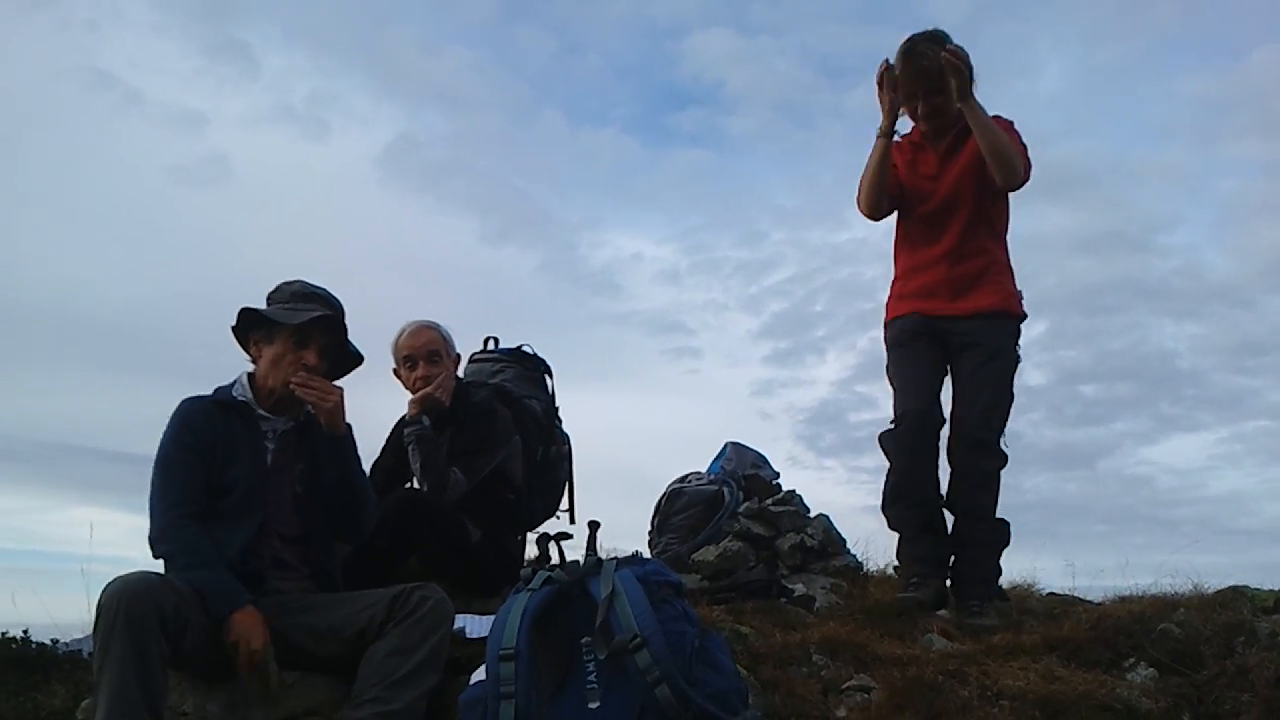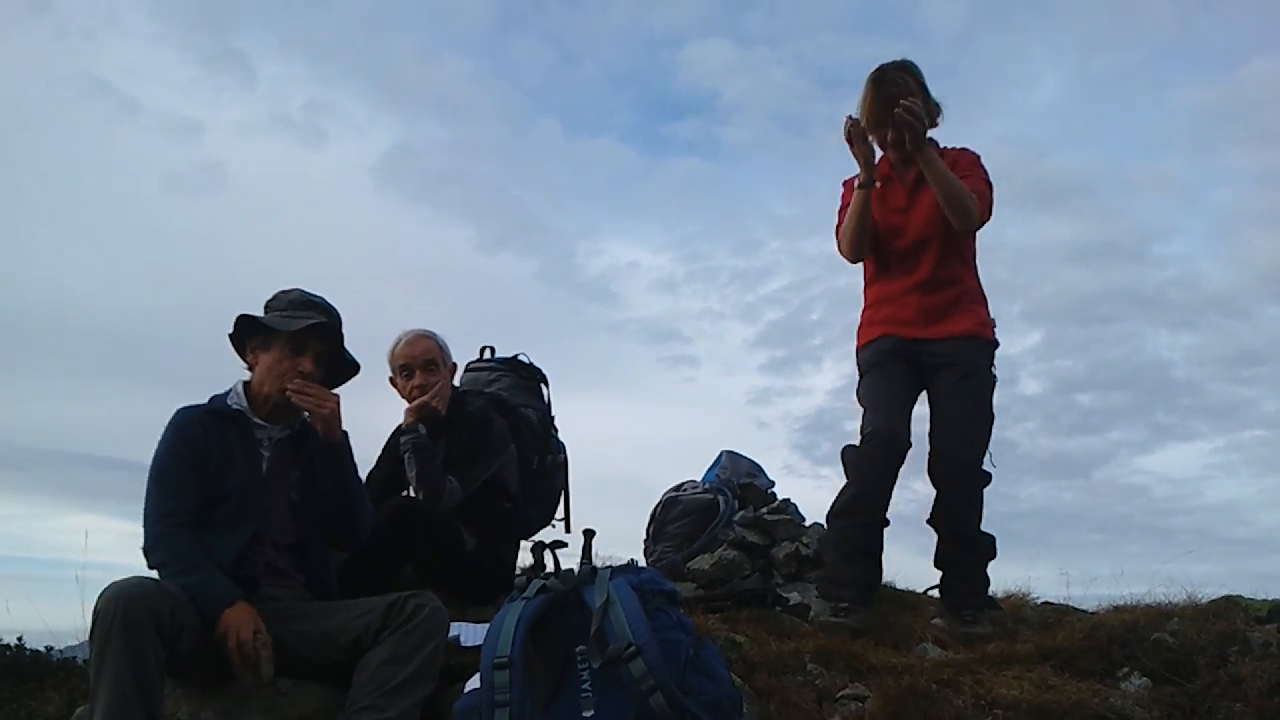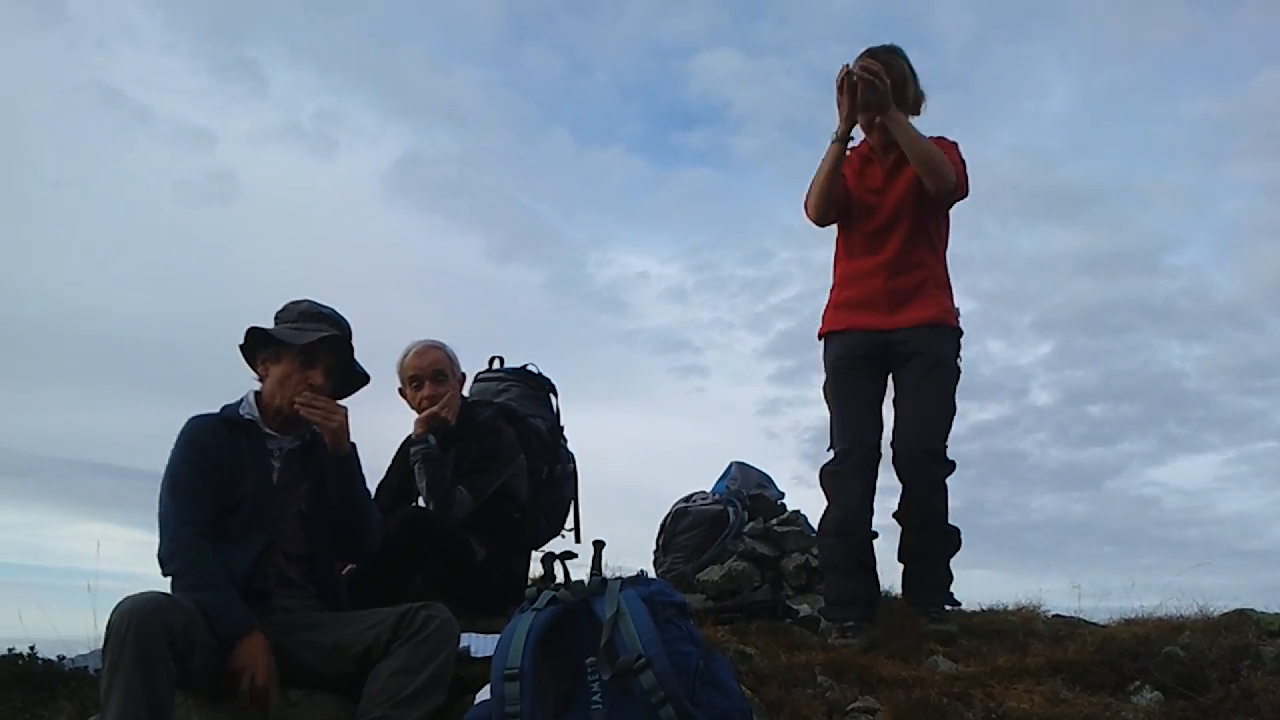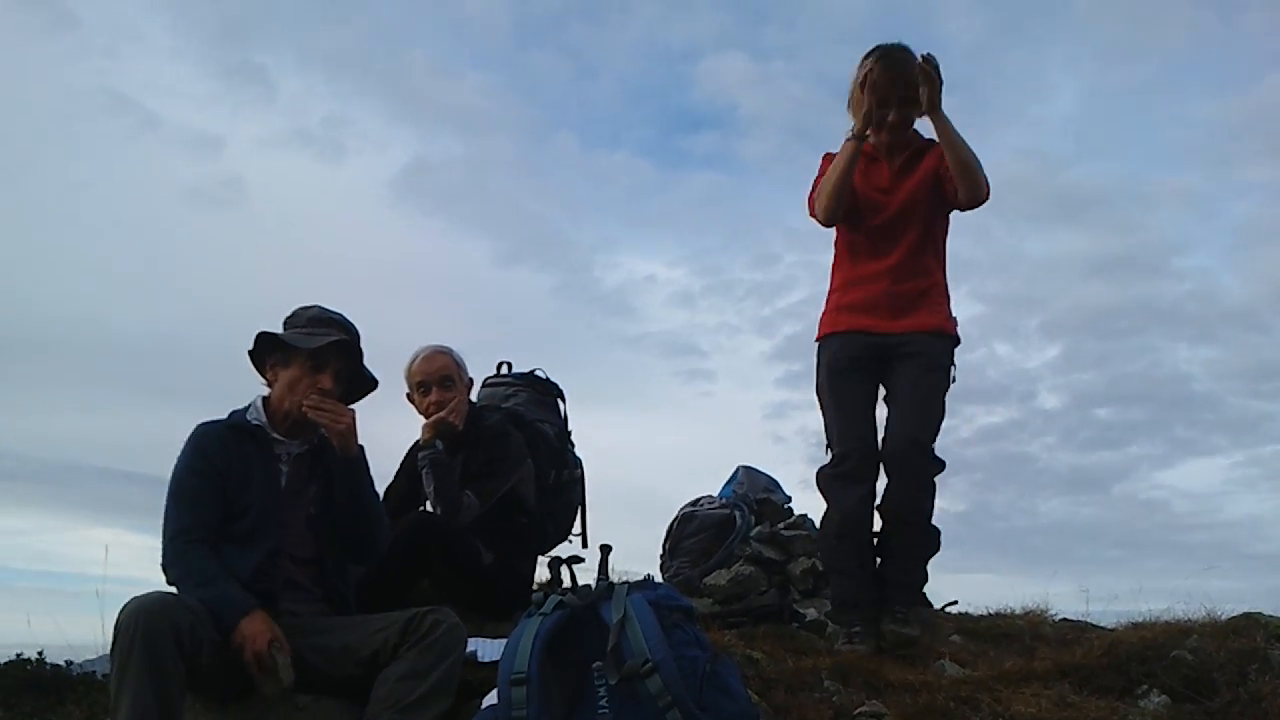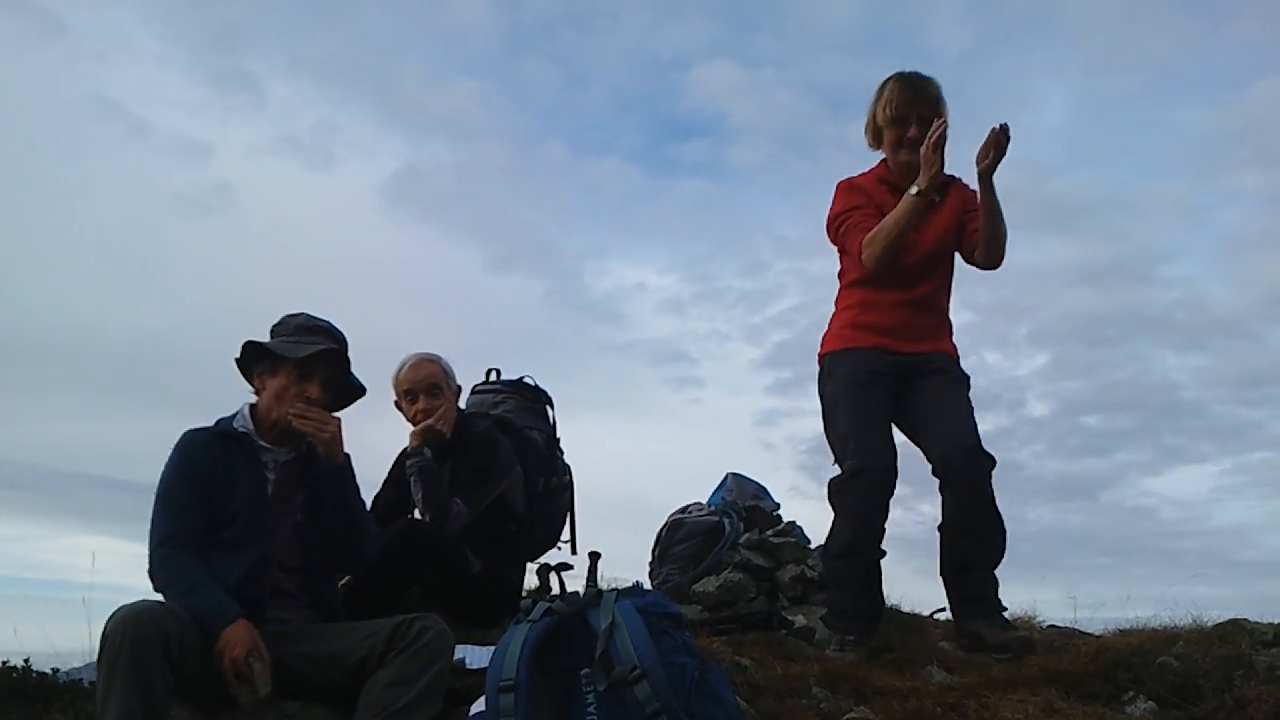
dt=0.3s
person 1, frame 1
left shoulder: (992, 134)
right shoulder: (897, 153)
left elbow: (1013, 175)
right elbow: (871, 207)
left wrist: (968, 102)
right wrist: (888, 124)
left hip: (986, 313)
right hip: (914, 314)
left knee: (976, 441)
right knee: (915, 423)
left ankle: (975, 586)
right ankle: (922, 567)
person 1, frame 2
left shoulder: (961, 165)
right shoulder: (861, 187)
left elbow: (973, 216)
right elbow: (852, 249)
left wrist: (915, 152)
right wrist: (868, 173)
left hip: (960, 339)
right hip: (887, 339)
left knee: (958, 463)
right knee: (880, 442)
left ankle: (966, 598)
right ankle: (847, 591)
person 1, frame 3
left shoulder: (934, 151)
right shoulder: (842, 166)
left elbow: (948, 186)
right elbow: (818, 211)
left wrist: (895, 118)
right wrist: (844, 128)
left hip: (926, 328)
right hip: (852, 330)
left knee: (921, 453)
right knee: (852, 459)
left ankle: (928, 592)
right ankle: (849, 609)
person 1, frame 4
left shoulder: (937, 161)
right shoulder: (841, 164)
left elbow: (975, 194)
right elbow: (825, 211)
left wrist: (936, 116)
right wrist: (859, 129)
left hip: (922, 333)
right hip: (849, 333)
left knee: (910, 451)
right knee: (851, 462)
left ankle: (903, 601)
right ankle: (856, 612)
person 1, frame 5
left shoulder: (957, 196)
right shoulder: (854, 192)
left elbow: (989, 255)
right elbow: (873, 255)
left wrist: (985, 180)
right wrist: (921, 184)
left hip: (930, 357)
right hip: (856, 353)
left knee: (965, 460)
right knee: (867, 476)
left ankle: (977, 611)
right ankle: (852, 621)
person 2, frame 1
left shoulder: (321, 435)
right shoulder: (200, 418)
left elbow: (356, 530)
right elbow: (172, 528)
left wrist: (337, 433)
right wrist: (235, 608)
left hip: (302, 611)
right hip: (212, 609)
left knee: (426, 605)
right knee: (134, 595)
person 2, frame 2
left shoulder: (318, 442)
right shoulder: (196, 426)
left elbow: (351, 538)
right elbow: (165, 536)
left wrist: (333, 441)
right wrist: (227, 606)
left hip: (298, 619)
right hip: (208, 614)
left knee: (422, 613)
right knee: (129, 601)
person 2, frame 3
left shoulder: (327, 452)
right shoulder: (207, 436)
left elbow: (361, 549)
right elbow: (183, 547)
left wrist: (341, 452)
right wrist: (242, 632)
left hip: (308, 630)
right hip: (219, 627)
left knee: (432, 624)
right knee: (144, 616)
person 2, frame 4
left shoulder: (335, 458)
right shoulder: (216, 442)
left elbow: (370, 552)
right elbow: (183, 551)
left wrist: (349, 455)
right wrist: (243, 615)
left hip: (317, 633)
right hip: (228, 629)
left knee: (440, 628)
right knee: (151, 617)
person 2, frame 5
left shoulder: (322, 464)
right shoulder: (202, 449)
left elbow: (356, 560)
right elbow: (170, 557)
left wrist: (335, 463)
right wrist: (227, 623)
left hip: (304, 641)
right hip: (216, 635)
left knee: (428, 634)
right knee: (138, 624)
person 3, frame 1
left shoulder: (486, 412)
right shoulder: (412, 423)
left elbow: (441, 493)
right elbow: (373, 496)
left wrist: (418, 423)
left hip: (489, 559)
right hip: (439, 551)
left knee: (409, 504)
person 3, frame 2
left shoulder: (481, 421)
right shoulder: (409, 432)
left elbow: (436, 501)
right elbow: (369, 505)
left wrist: (414, 432)
left hip: (483, 568)
right hip: (434, 562)
left knee: (404, 511)
person 3, frame 3
left shoulder: (491, 432)
right shoulder: (418, 443)
left elbow: (446, 511)
right elbow: (379, 516)
left wrist: (425, 442)
left hip: (493, 578)
right hip: (443, 570)
left knee: (414, 522)
person 3, frame 4
left shoulder: (498, 436)
right shoulder: (427, 447)
left elbow: (453, 516)
right elbow: (388, 519)
left wrist: (432, 448)
left hip: (500, 582)
right hip: (453, 575)
left knee: (422, 527)
person 3, frame 5
left shoulder: (487, 443)
right shoulder: (415, 454)
left elbow: (443, 523)
right elbow: (375, 528)
left wrist: (420, 455)
left hip: (488, 590)
right hip: (441, 582)
left knee: (410, 534)
